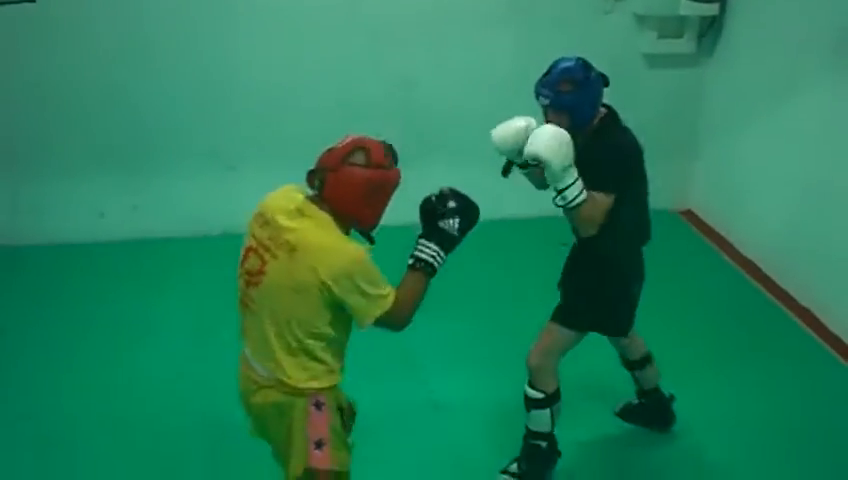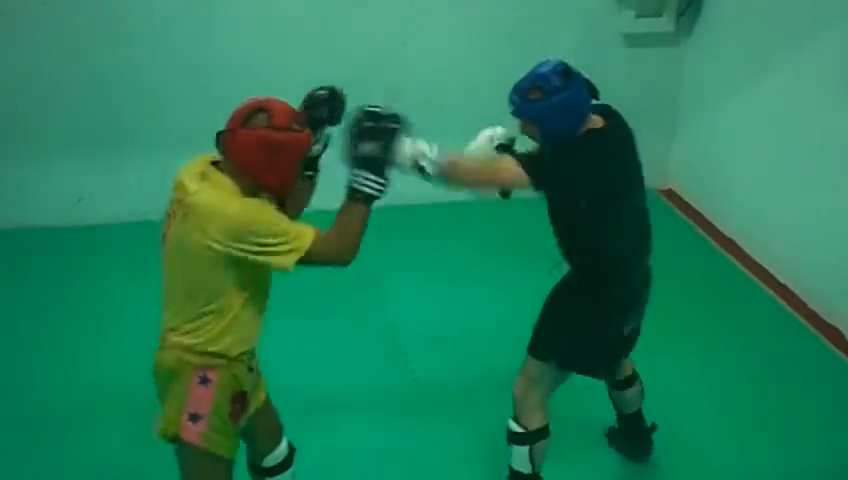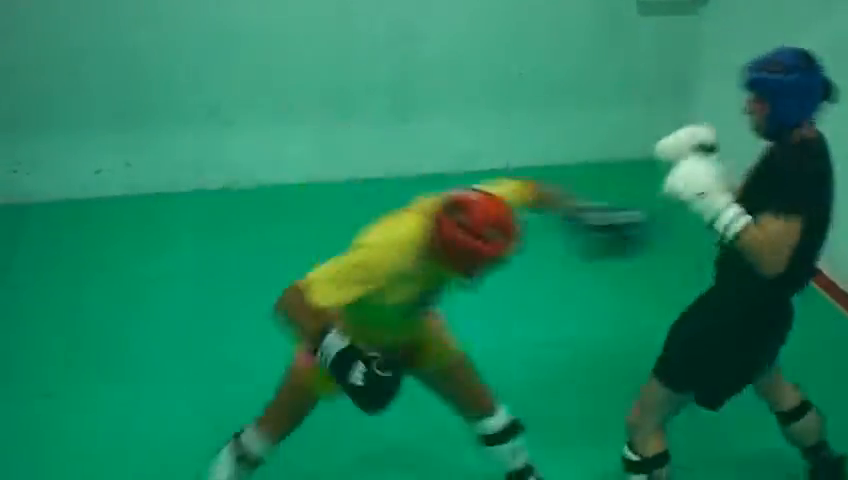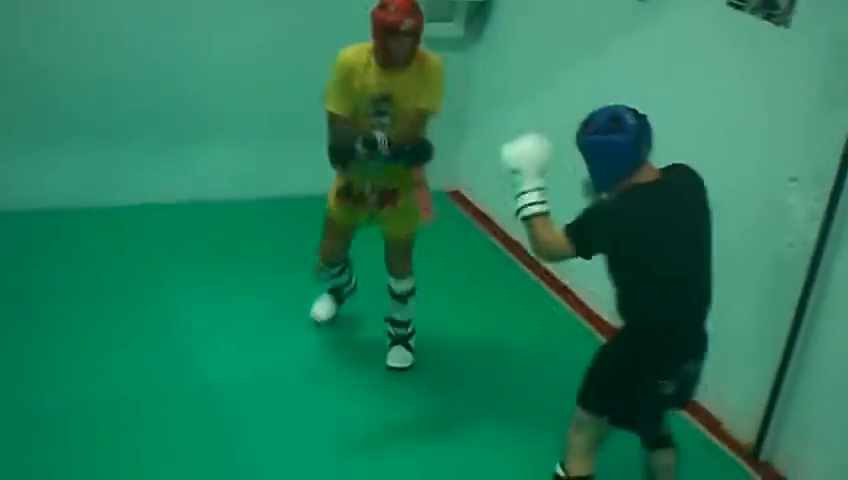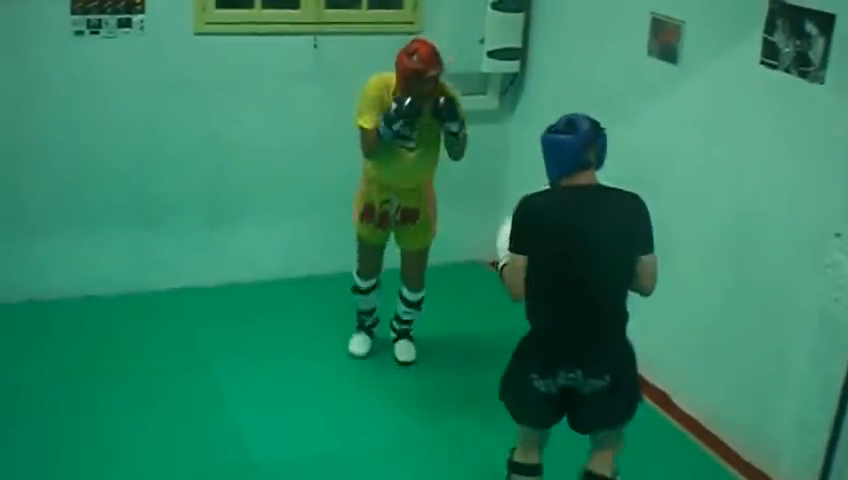
dt=1s
person 1, frame 1
left shoulder: (613, 146)
right shoulder: (585, 125)
left elbow: (588, 225)
right elbow: (543, 179)
left wrist: (564, 173)
right wrist: (523, 154)
left hip: (608, 263)
right hip: (615, 256)
left knee: (540, 360)
right knee: (620, 333)
right ankle: (655, 406)
person 1, frame 2
left shoulder: (582, 157)
right shoulder: (603, 121)
left elbow: (490, 176)
right elbow: (539, 168)
left wrist: (407, 152)
right wrist: (508, 153)
left hip: (599, 287)
right hip: (626, 276)
left knee: (529, 391)
right knee: (612, 356)
right ankle: (635, 433)
person 1, frame 3
left shoulder: (790, 163)
right shoulder: (803, 149)
left elbow: (770, 258)
right elbow: (750, 207)
left wrist: (714, 204)
right wrist: (706, 168)
left hip: (738, 311)
right hip: (761, 306)
left knee: (645, 417)
right knee: (768, 378)
person 1, frame 4
left shoulder: (614, 213)
right shoulder: (686, 180)
left elbow: (549, 248)
left wrist: (528, 181)
left hip: (645, 348)
right hip: (690, 343)
left knee: (582, 439)
right knee: (652, 419)
person 1, frame 5
left shoulder: (533, 209)
right shoulder: (631, 208)
left elbow: (516, 289)
right elbow: (646, 284)
left wrist: (506, 257)
left hip: (544, 353)
right hip: (607, 356)
left knee: (529, 445)
right knee: (606, 445)
person 2, frame 1
left shoulder: (279, 201)
right shoulder: (342, 257)
right elbow: (397, 315)
left wrist: (349, 162)
right wrist: (434, 244)
left hip: (260, 374)
right hip: (294, 395)
left knee: (342, 417)
person 2, frame 2
left shoulder: (204, 172)
right shoulder: (236, 215)
left elbow: (282, 212)
right elbow: (339, 251)
left wrist: (313, 141)
right wrist: (367, 172)
left hip: (228, 354)
right hip: (202, 369)
left knee: (268, 438)
person 2, frame 3
left shoulder: (465, 214)
right shoulder: (385, 252)
left elbow: (530, 193)
right elbow: (291, 304)
left wrist: (587, 216)
right wrist: (341, 358)
left hip: (410, 325)
right hip: (347, 336)
left knee: (479, 402)
right knee: (277, 426)
person 2, frame 4
left shoulder: (429, 67)
right shoulder: (350, 61)
left elbow: (412, 129)
right elbow: (336, 128)
left wrist: (369, 145)
left hip: (401, 180)
right hip: (355, 176)
left knee: (399, 267)
right knee: (330, 254)
left ankle: (401, 333)
right ankle: (339, 289)
person 2, frame 5
left shoulder: (444, 97)
right shoulder: (378, 87)
left elbow: (457, 154)
right elbow: (368, 149)
left wrist: (454, 123)
right wrist: (392, 122)
left hip: (416, 196)
right hip: (376, 192)
left knee: (413, 275)
right knee: (367, 266)
left ankle: (403, 330)
right ankle: (365, 324)
